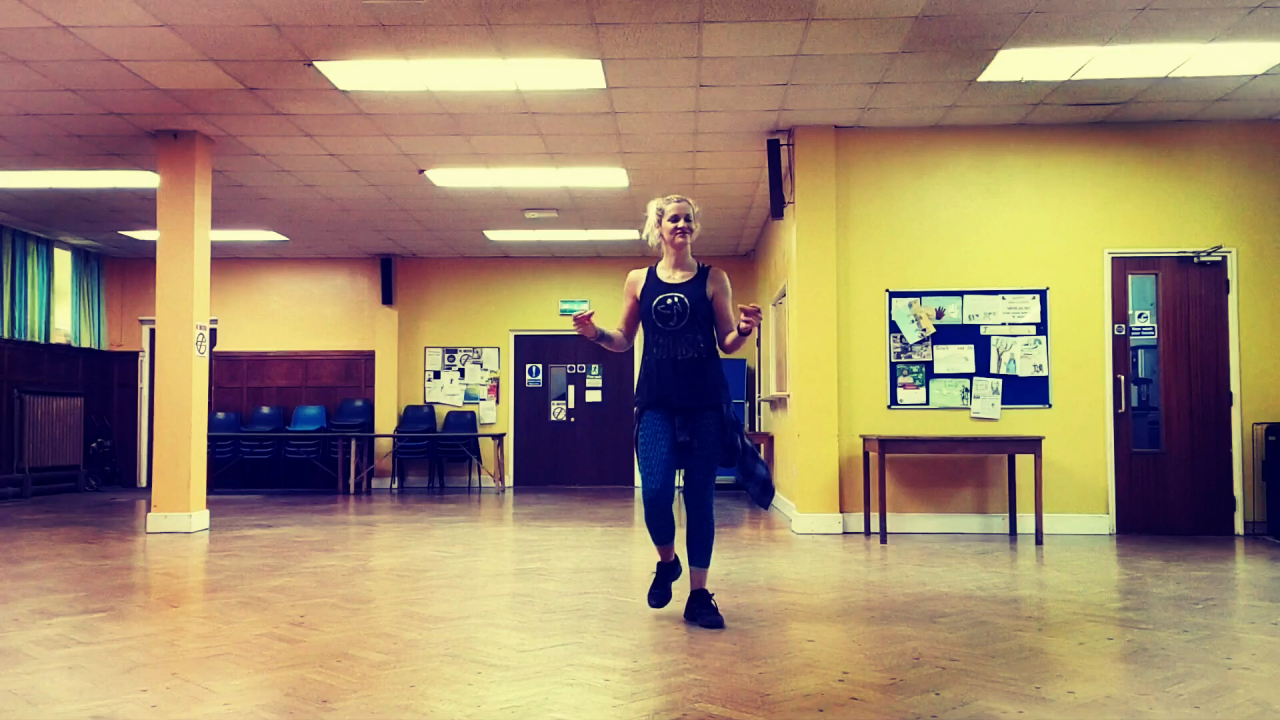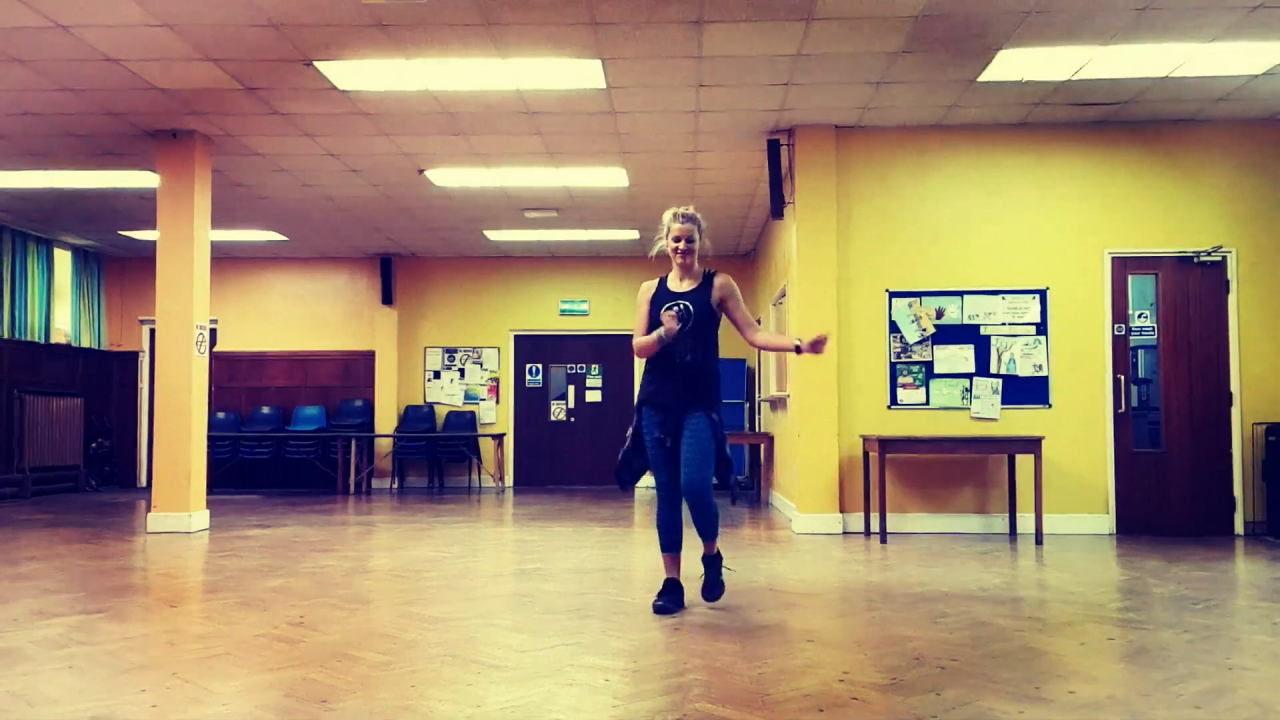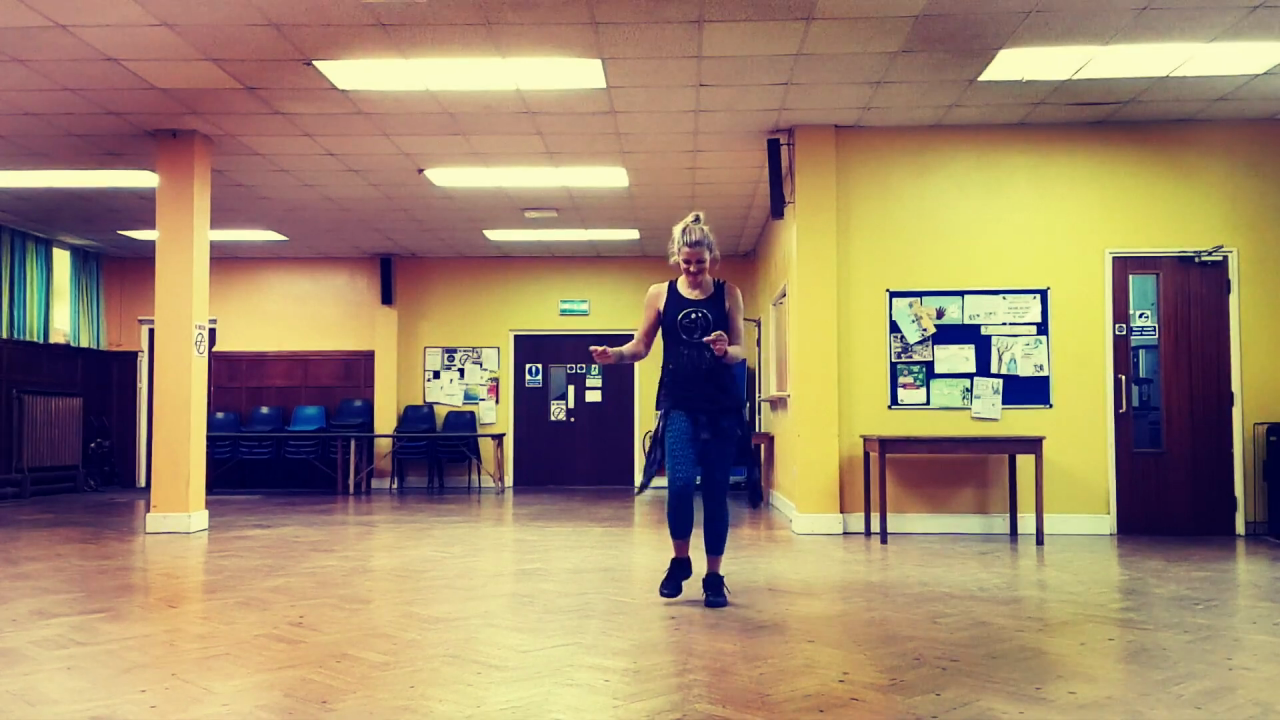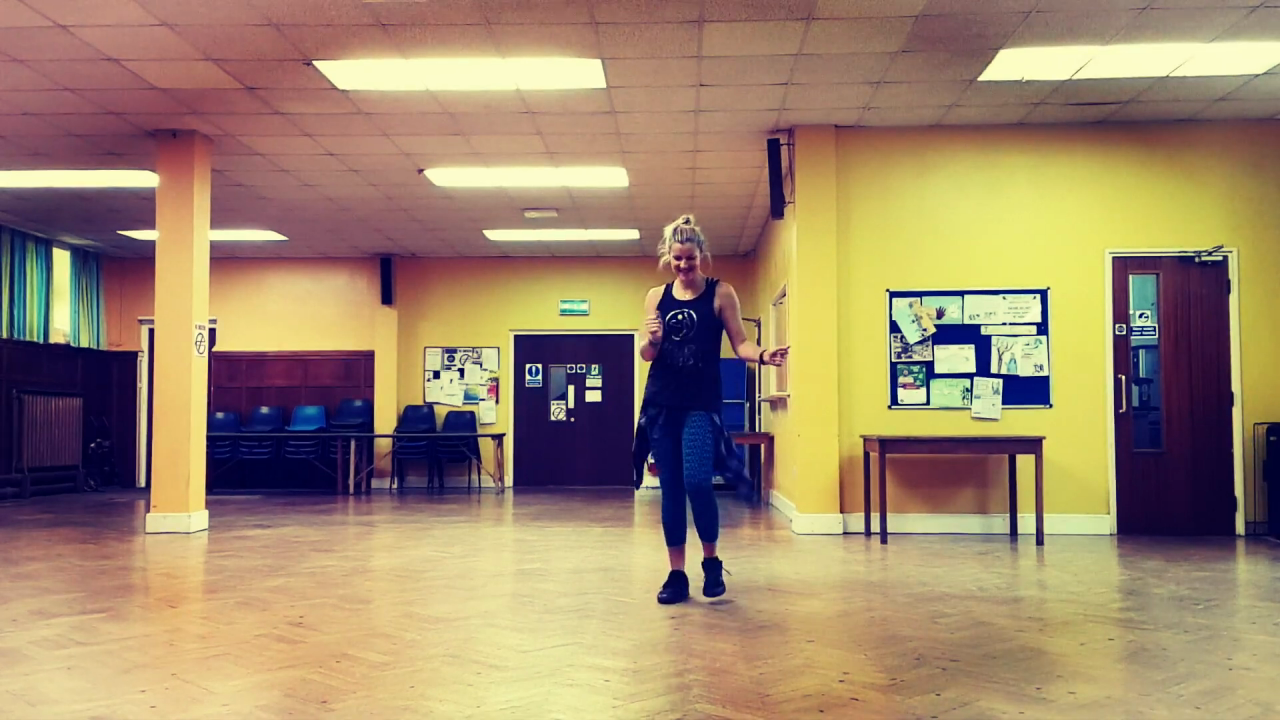
dt=0.5s
person 1, frame 1
left shoulder: (714, 279)
right shoulder: (638, 280)
left elbow: (727, 343)
right elbow: (625, 340)
left wrist: (743, 331)
right wrist: (595, 333)
left hip: (705, 401)
right hip: (656, 401)
left knee: (700, 497)
right knee: (655, 492)
left ankle: (699, 595)
right ankle: (667, 562)
person 1, frame 2
left shoulder: (719, 285)
right shoulder: (650, 290)
left elbow: (753, 334)
right elbow: (638, 345)
left wrist: (798, 345)
right wrist: (662, 333)
left hip: (700, 402)
right hip: (656, 402)
left knee: (695, 485)
right knee: (667, 493)
left ankle: (712, 554)
right ankle: (671, 583)
person 1, frame 3
left shoulder: (729, 294)
right shoulder: (660, 294)
left elbow: (739, 351)
right elbow: (640, 346)
left wrist: (726, 350)
right wrist: (615, 355)
left hip: (723, 405)
right hip: (679, 404)
left knee: (716, 491)
right knee: (681, 483)
left ankle: (714, 577)
right ankle: (680, 560)
person 1, frame 4
left shoulder: (720, 293)
right shoulder: (656, 296)
left elbow: (741, 344)
right elbow: (647, 354)
left wrist: (763, 356)
right wrist: (651, 340)
left hip: (701, 402)
right hip: (660, 402)
left knee: (698, 483)
right knee: (671, 488)
left ankle: (712, 562)
right ankle: (677, 574)
